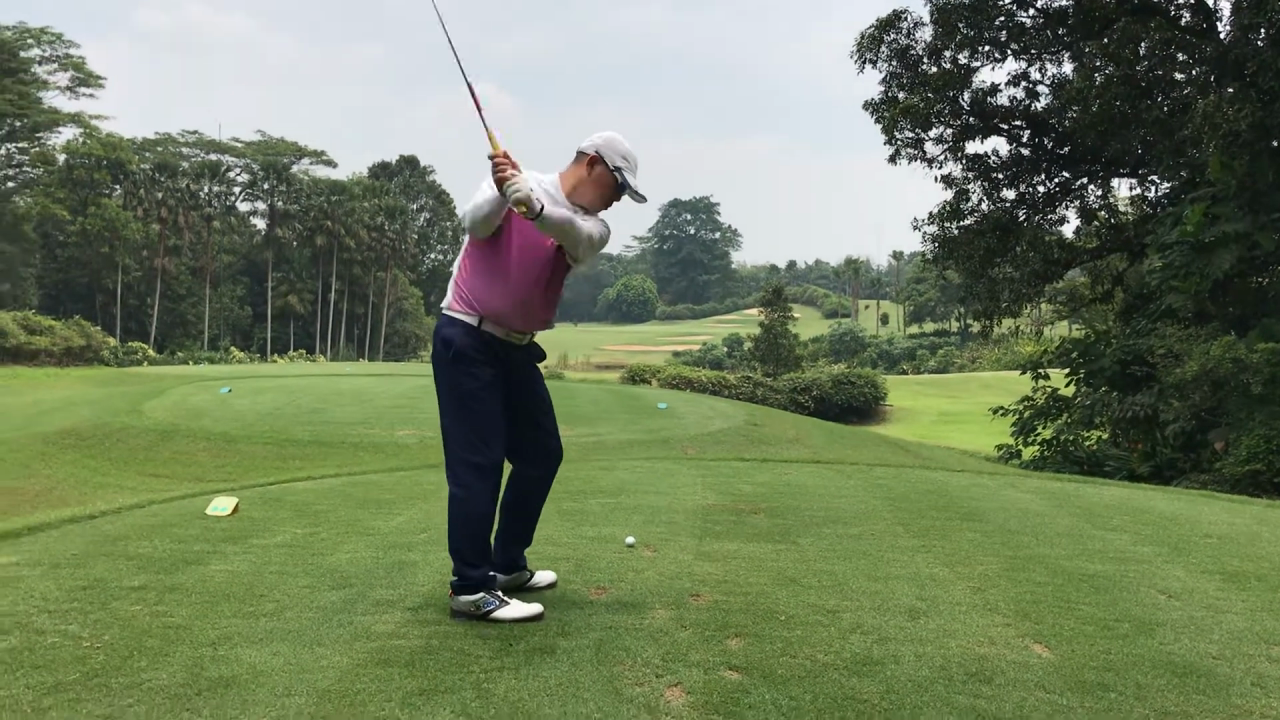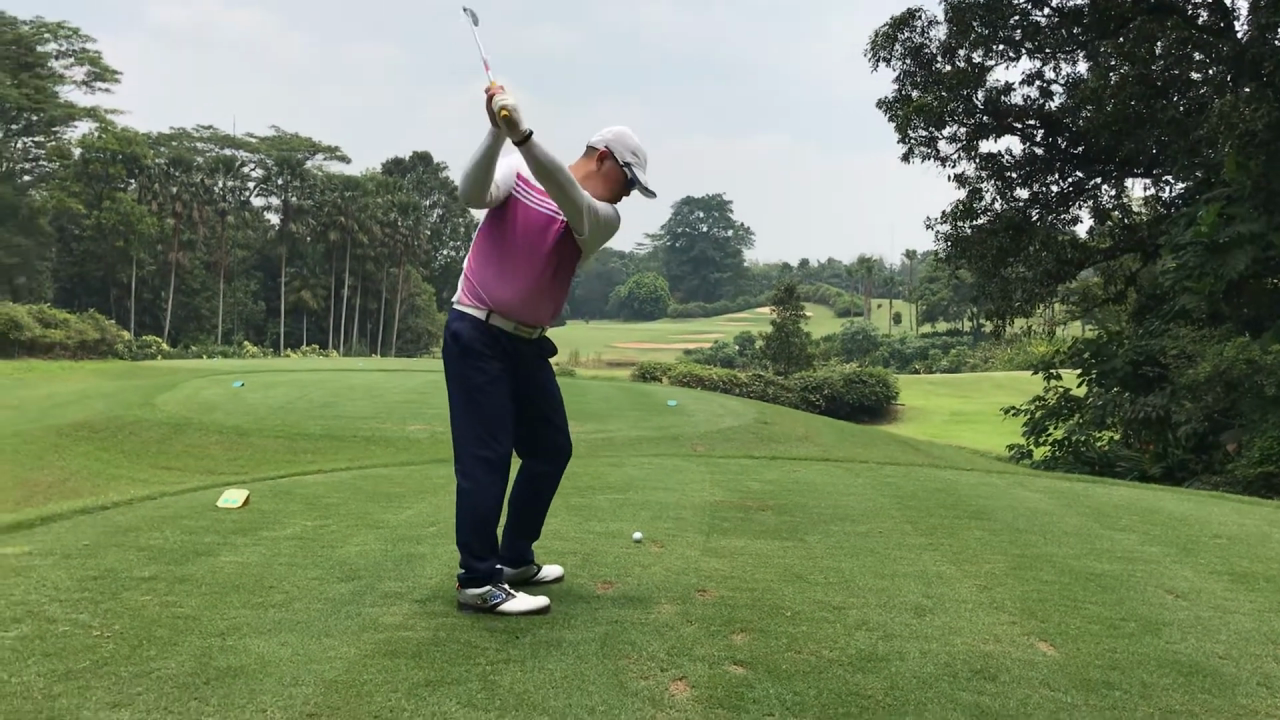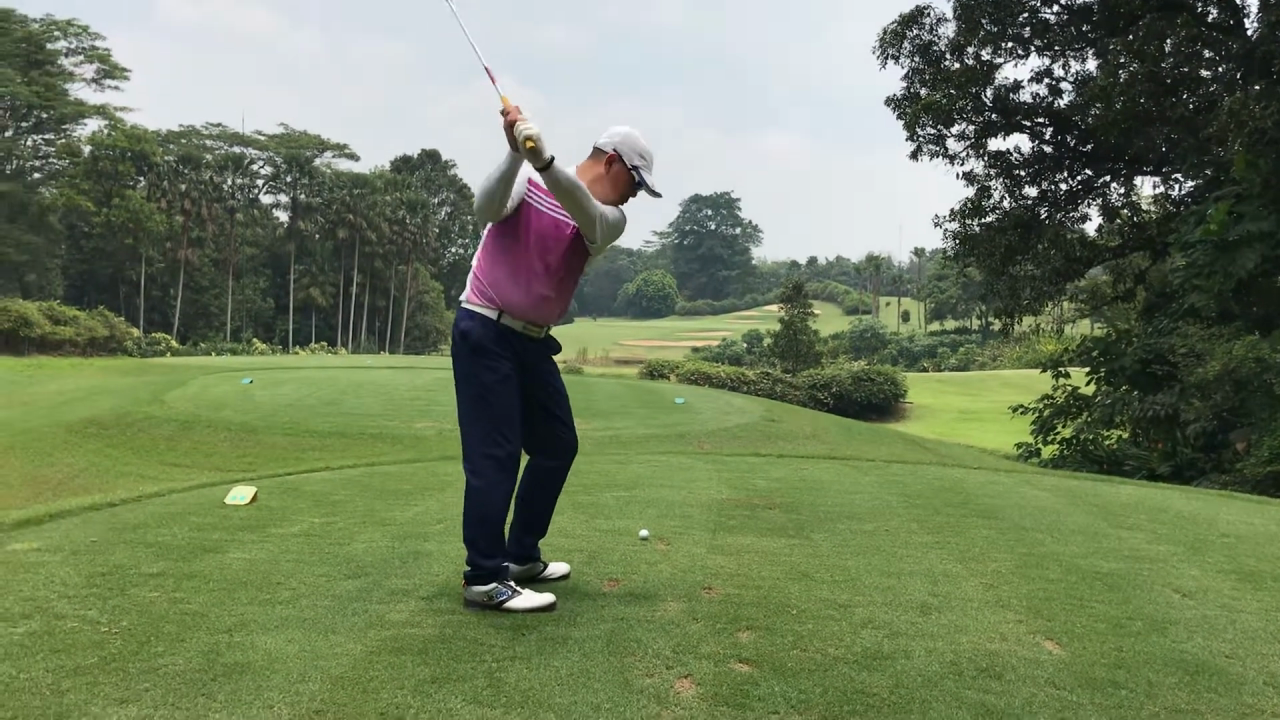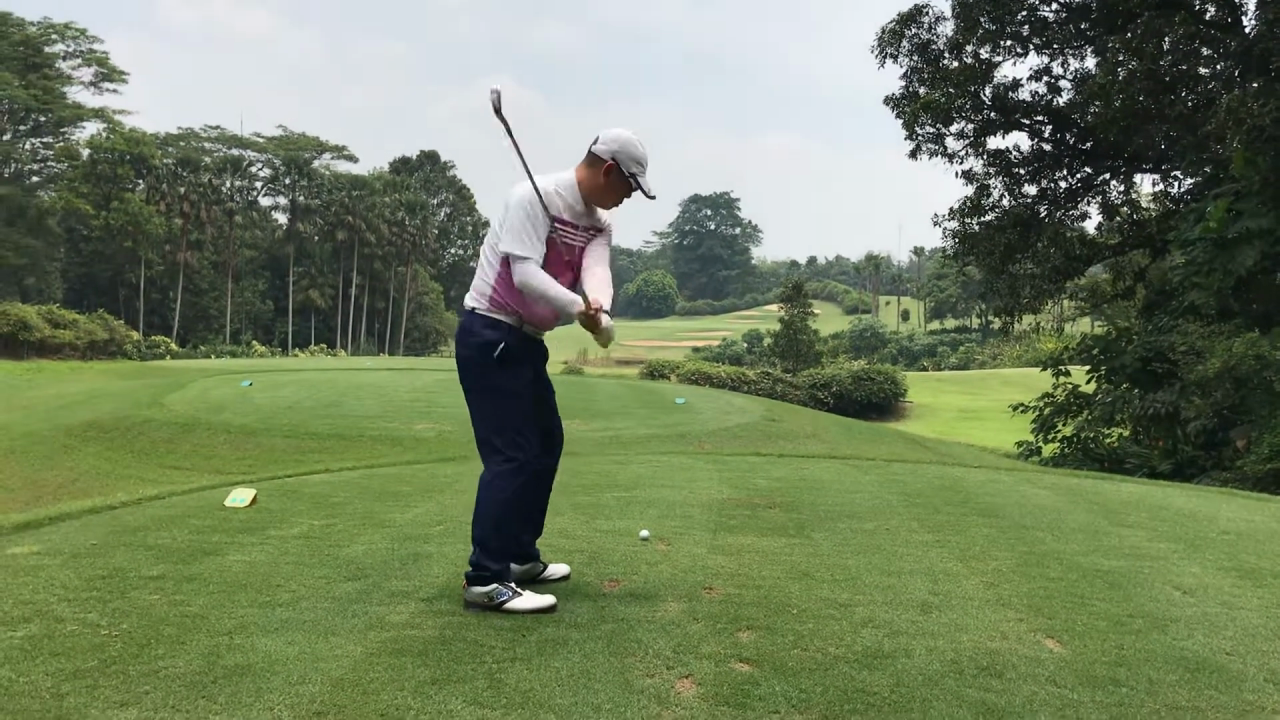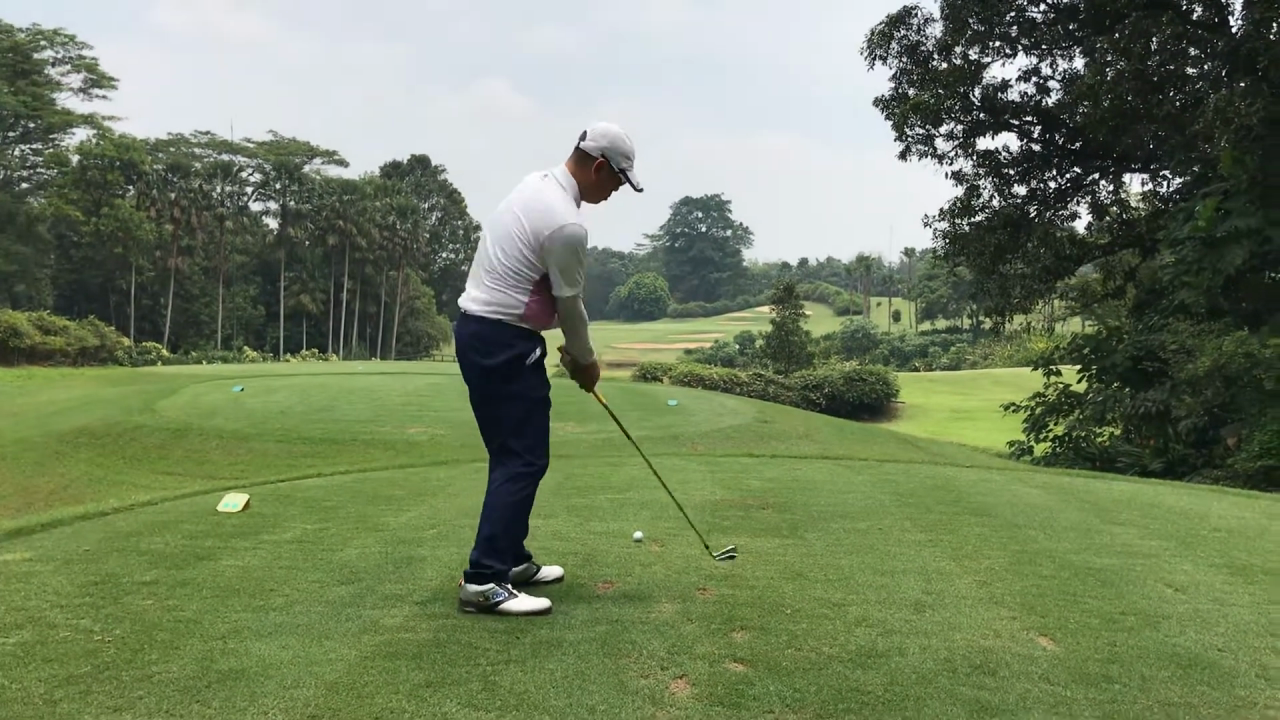
dt=0.2s
person 1, frame 1
left shoulder: (596, 229)
right shoulder: (505, 184)
left elbow: (567, 230)
right elbow: (476, 223)
left wrist: (530, 199)
right wrist: (504, 188)
left hip: (517, 350)
right hip: (466, 341)
left knee: (540, 455)
right knee: (478, 463)
left ankle: (506, 565)
right ankle: (471, 588)
person 1, frame 2
left shoulder: (603, 218)
right shoulder: (515, 171)
left elbow: (568, 199)
right elbow: (471, 194)
left wrist: (522, 134)
right wrist: (498, 132)
left hip: (528, 344)
right hip: (476, 334)
left knee: (550, 450)
right knee: (485, 457)
left ankle: (513, 558)
right ankle: (478, 580)
person 1, frame 3
left shoulder: (609, 219)
right shoulder: (526, 177)
left elbow: (577, 210)
right elbow: (485, 210)
left wrist: (544, 158)
right wrist: (516, 154)
left hip: (532, 341)
right hip: (484, 333)
left knee: (557, 445)
right knee: (495, 453)
left ankle: (520, 556)
right ankle: (484, 578)
person 1, frame 4
left shoulder: (598, 225)
right shoulder: (535, 197)
left elbow: (596, 273)
right elbow: (525, 275)
left wrist: (598, 306)
right wrist: (578, 306)
left hip: (517, 339)
right hip: (492, 338)
left knee: (544, 446)
right knee: (510, 454)
left ankle: (518, 557)
right ankle: (485, 580)
person 1, frame 5
left shoulder: (535, 183)
right shoulder: (568, 226)
right elbow: (569, 305)
left wrist: (575, 352)
right wrist: (585, 357)
left hip: (474, 328)
right hip: (506, 342)
left knee: (509, 450)
right knee: (524, 458)
left ankle: (510, 558)
right ankle: (483, 579)
